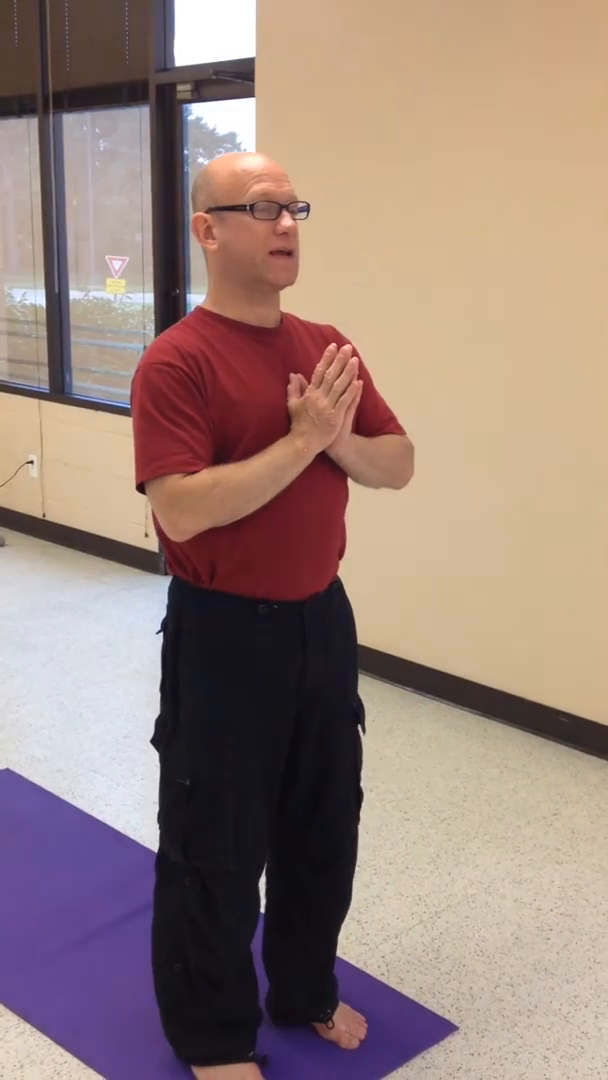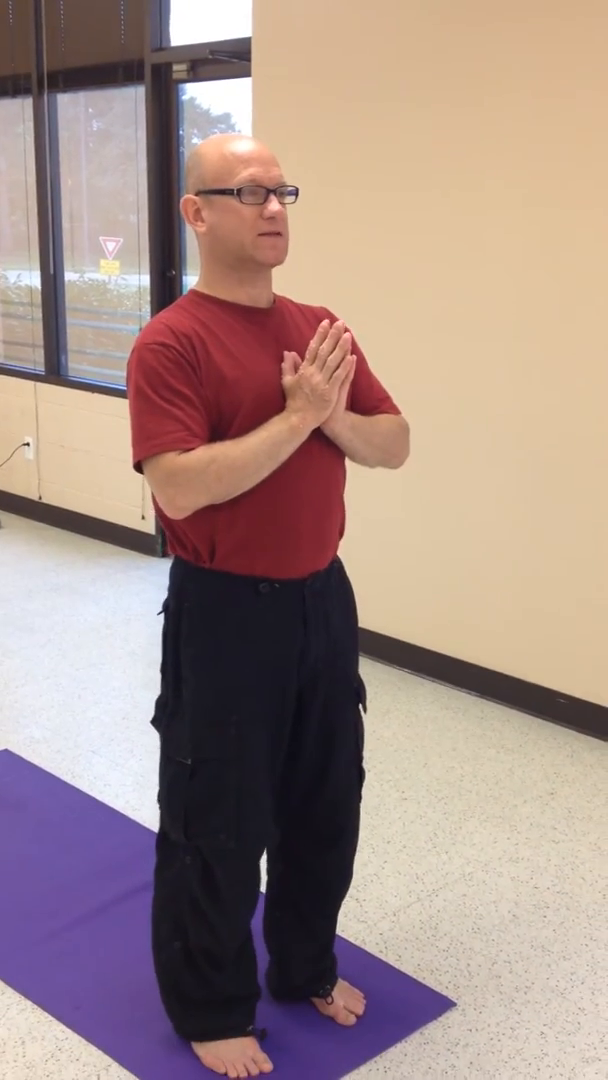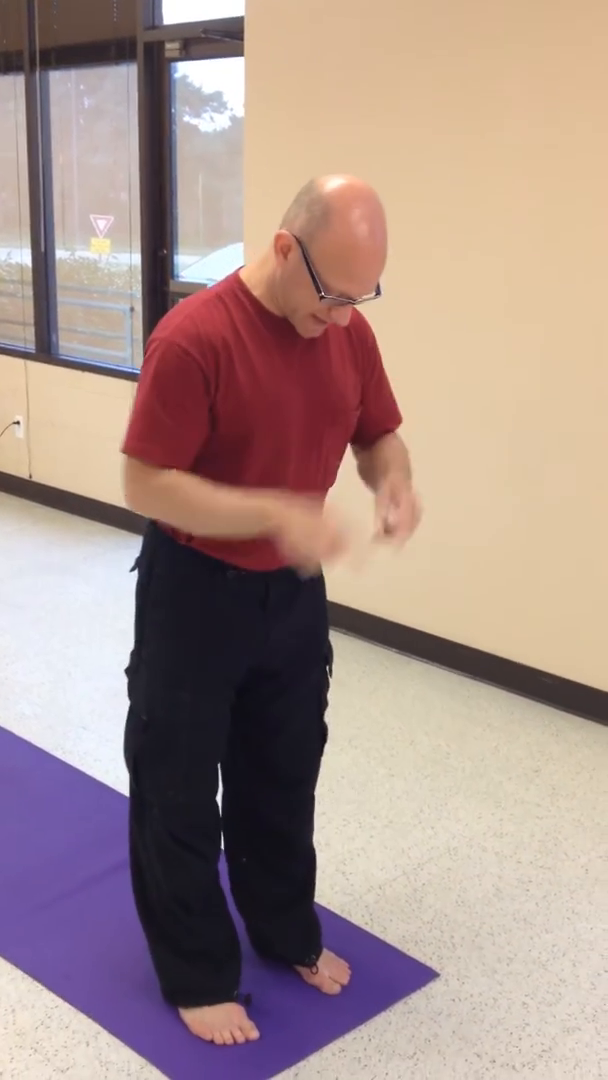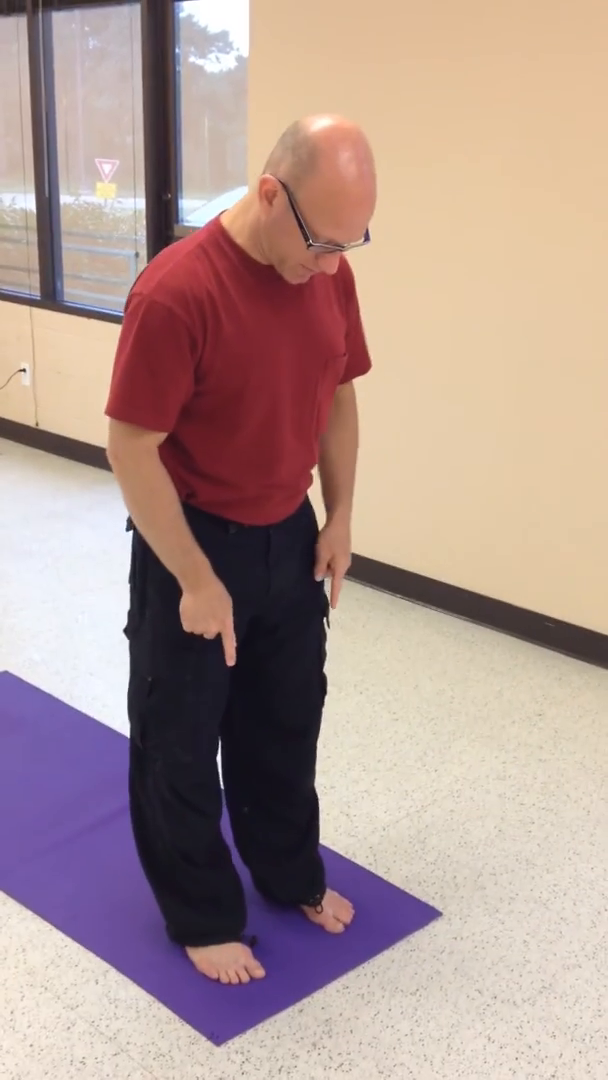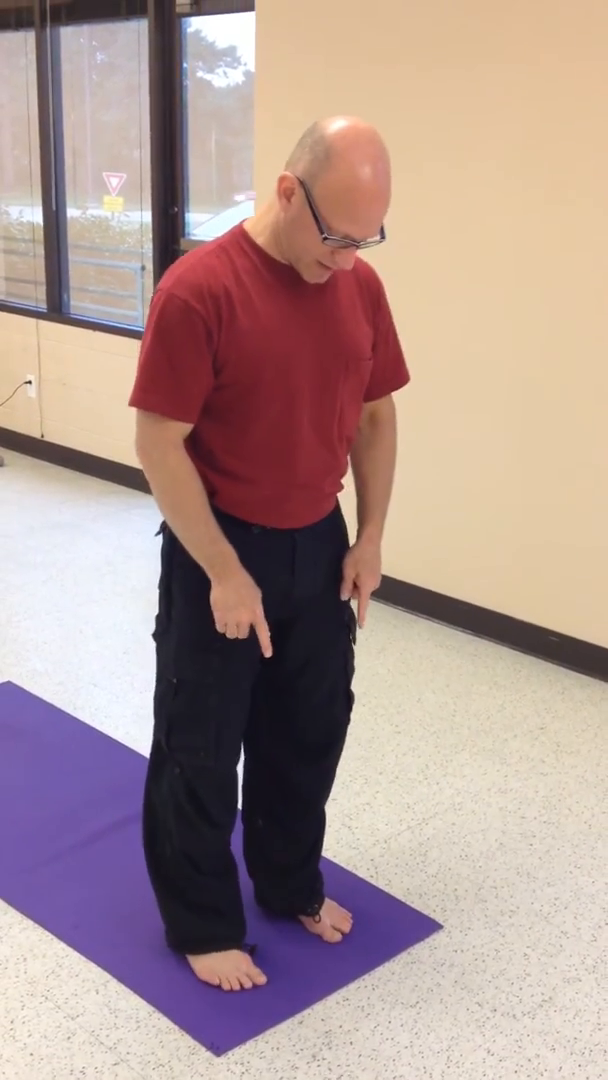
dt=1s
person 1, frame 1
left shoulder: (327, 348)
right shoulder: (176, 362)
left elbow: (398, 464)
right elbow: (181, 511)
left wrist: (339, 440)
right wrist: (301, 441)
left hip: (321, 620)
right hip: (222, 635)
left knee: (324, 826)
right knee: (214, 845)
left ankle: (305, 989)
person 1, frame 2
left shoulder: (321, 329)
right shoulder: (171, 343)
left elbow: (394, 443)
right elbow: (179, 487)
left wrist: (334, 415)
right wrist: (295, 417)
left hip: (323, 598)
right hip: (224, 613)
left knee: (326, 805)
right knee: (215, 822)
left ankle: (305, 965)
person 1, frame 3
left shoulder: (349, 334)
right shoulder: (193, 337)
left elbow: (379, 436)
right elbow: (148, 486)
left wrist: (394, 489)
right wrist: (283, 516)
left hip: (292, 588)
right hip: (197, 592)
left knee: (283, 773)
right knee: (178, 787)
left ankle: (289, 932)
right ankle: (197, 975)
person 1, frame 4
left shoulder: (330, 276)
right shoulder: (175, 292)
right elbow: (131, 450)
left wrist: (338, 517)
right wrist: (197, 581)
left hip: (291, 539)
right hip: (193, 548)
left knee: (287, 721)
right knee: (180, 742)
left ankle: (291, 874)
right ankle: (201, 916)
person 1, frame 5
left shoulder: (360, 285)
right shoulder: (198, 289)
left elbow: (376, 416)
right elbow: (159, 444)
left wrist: (369, 538)
right wrist: (225, 573)
left hip: (320, 547)
right hip: (218, 555)
left knee: (310, 731)
right knee: (199, 748)
left ankle: (291, 885)
right ankle: (202, 924)
